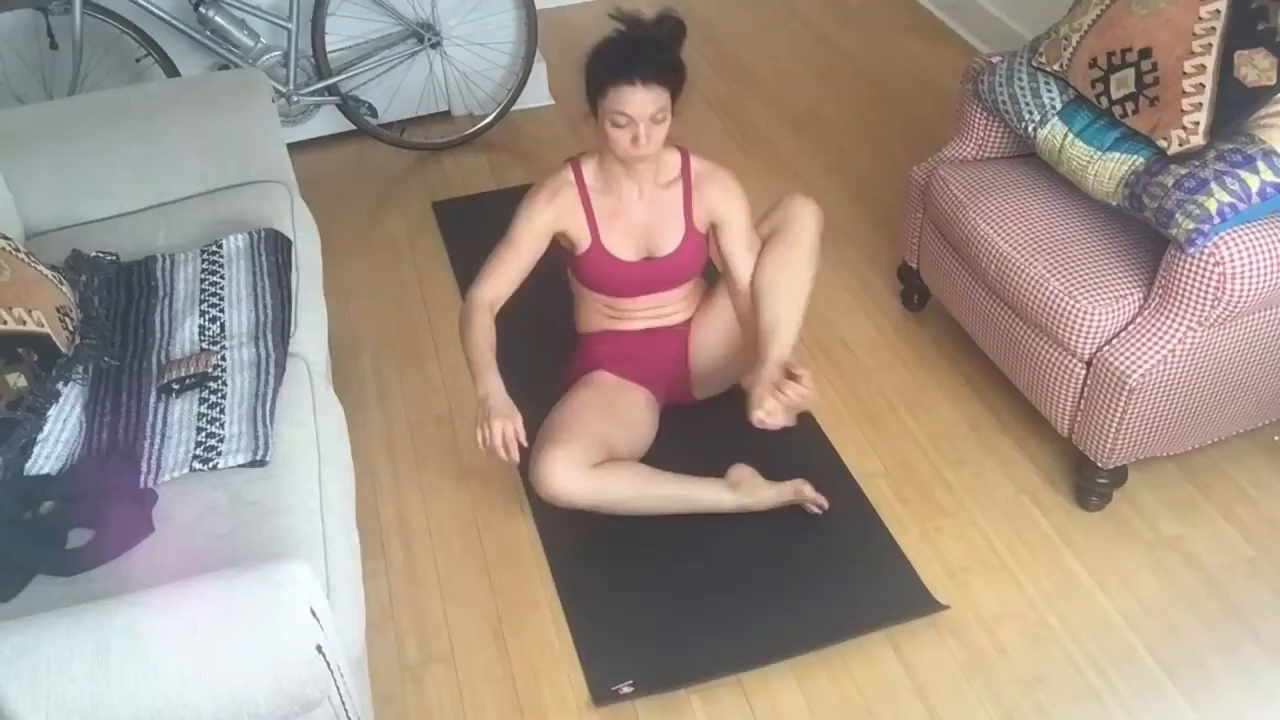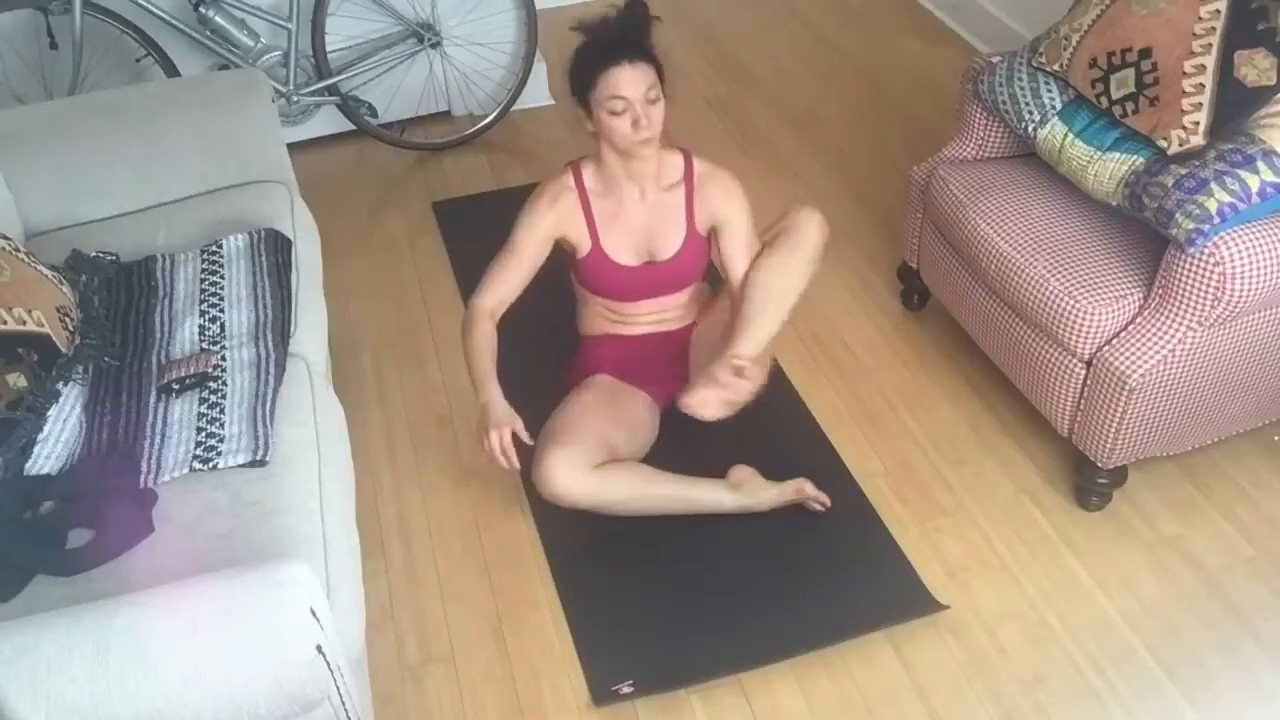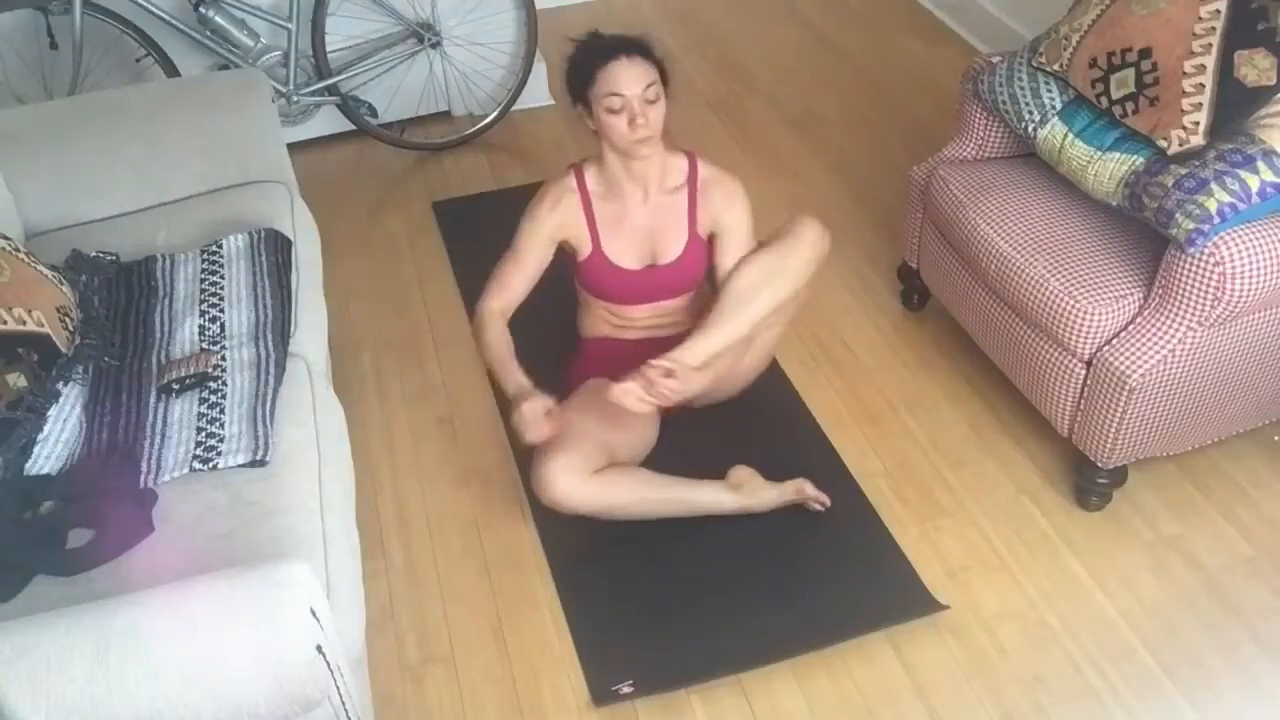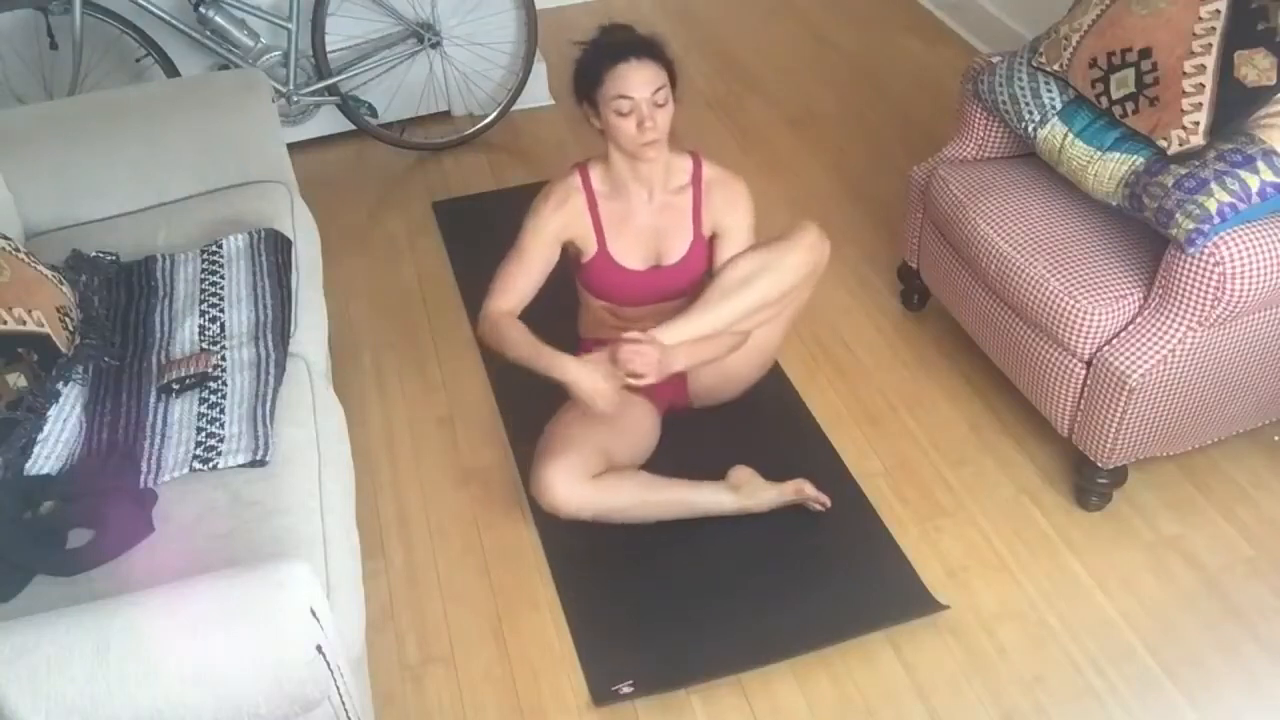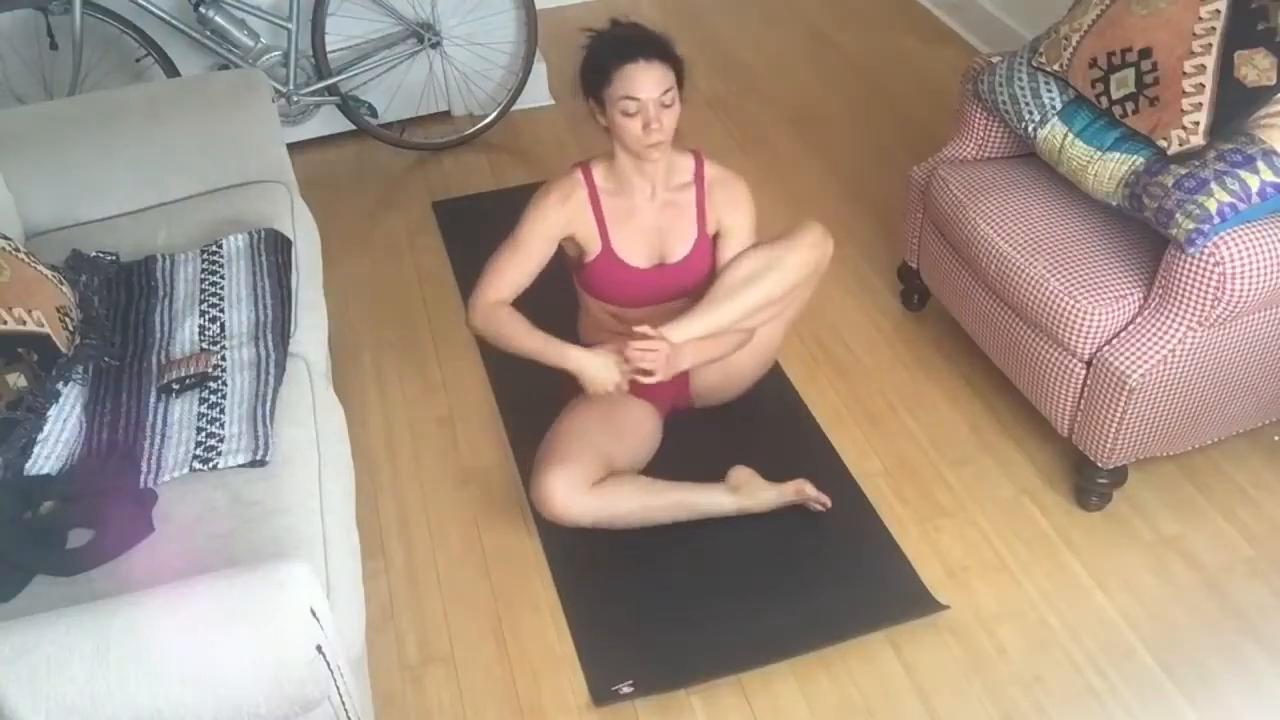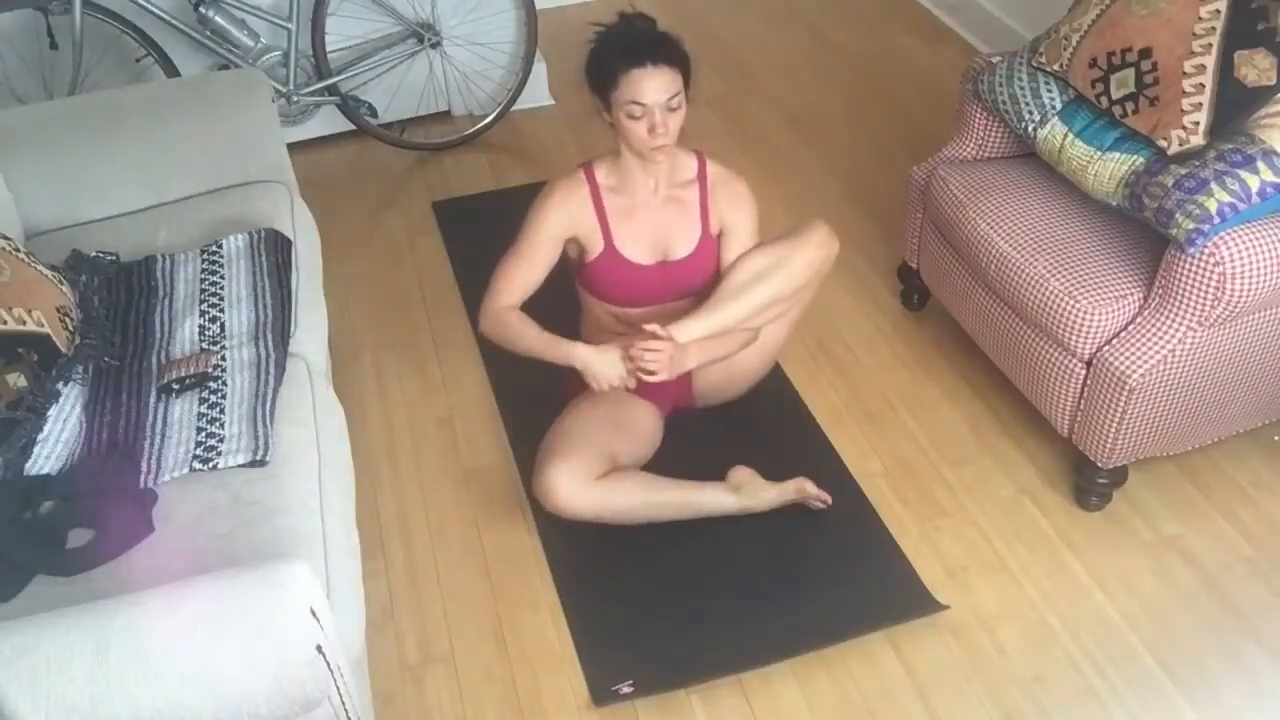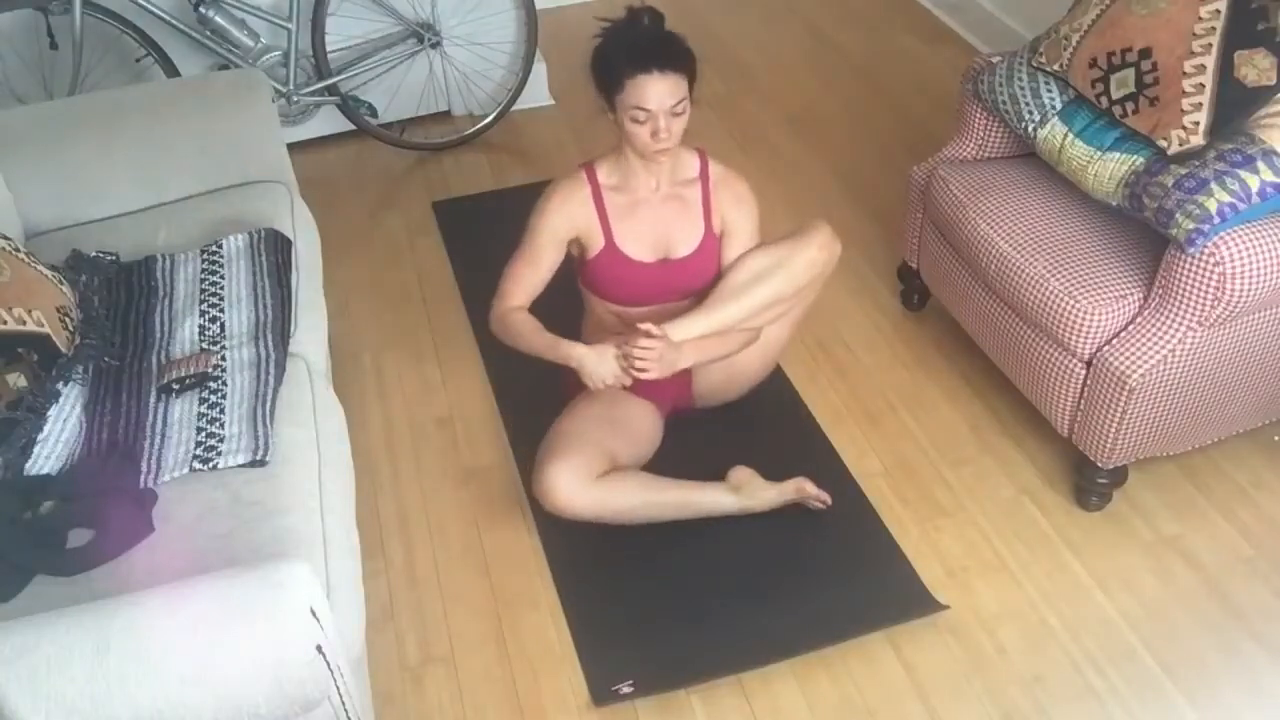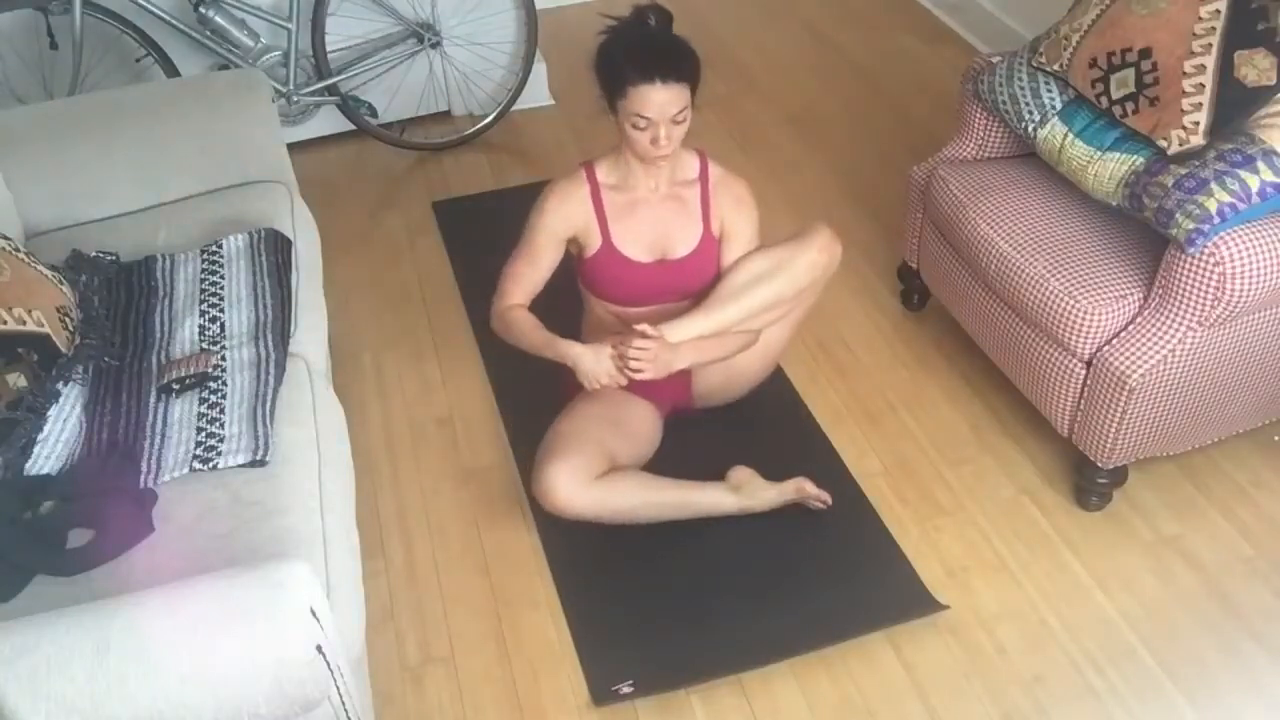
dt=0.2s
person 1, frame 1
left shoulder: (712, 186)
right shoulder: (560, 197)
left elbow: (753, 290)
right elbow: (481, 301)
left wrist: (770, 372)
right wrist: (491, 391)
left hip: (700, 351)
right hip: (615, 370)
left knee: (800, 213)
right knee: (555, 475)
left ankle: (768, 379)
right ankle: (737, 495)
person 1, frame 2
left shoulder: (713, 188)
right shoulder: (561, 202)
left elbow: (749, 291)
right elbow: (483, 307)
left wrist: (741, 366)
right wrist: (492, 401)
left hip: (701, 350)
right hip: (615, 370)
left knee: (807, 224)
right knee: (557, 476)
left ankle: (709, 378)
right ankle: (739, 495)
person 1, frame 3
left shoulder: (717, 191)
right shoulder: (563, 204)
left elbow: (740, 307)
right elbow: (490, 311)
left wrist: (680, 370)
right wrist: (520, 391)
left hip: (701, 365)
right hip: (614, 373)
left knee: (807, 236)
right knee: (557, 481)
left ankle: (673, 370)
right ankle: (737, 496)
person 1, frame 4
left shoulder: (722, 191)
right shoulder: (567, 203)
left elbow: (735, 326)
right elbow: (495, 316)
left wrist: (668, 355)
right wrist: (570, 370)
left hip: (703, 365)
right hip: (618, 384)
left knee: (808, 245)
right knee: (556, 486)
left ankle: (625, 350)
right ankle: (736, 497)
person 1, frame 5
left shoulder: (723, 191)
right shoulder: (568, 201)
left elbow: (740, 324)
right elbow: (484, 308)
left wrist: (676, 352)
right wrist: (577, 359)
left hip: (703, 367)
right hip: (618, 384)
left knee: (812, 243)
right knee: (557, 496)
left ankle: (666, 341)
right ankle: (736, 496)
person 1, frame 6
left shoulder: (725, 191)
right shoulder: (570, 201)
left elbow: (745, 322)
right elbow: (495, 313)
left wrist: (682, 351)
right wrist: (581, 355)
left hip: (706, 366)
right hip: (619, 380)
left knee: (817, 241)
right knee: (559, 487)
left ankle: (672, 342)
right ankle: (739, 496)
person 1, frame 7
left shoulder: (727, 191)
right shoulder: (572, 201)
left elbow: (746, 323)
right elbow: (505, 313)
left wrist: (677, 349)
right wrist: (577, 355)
left hip: (705, 366)
right hip: (620, 382)
left knee: (819, 243)
right knee: (559, 487)
left ankle: (670, 339)
right ankle: (738, 497)
person 1, frame 8
left shoulder: (727, 194)
right shoulder: (571, 200)
left elbow: (745, 324)
right elbow: (506, 310)
left wrist: (672, 349)
right wrist: (573, 353)
left hip: (705, 367)
right hip: (621, 385)
left knee: (820, 246)
right knee: (559, 487)
left ankle: (666, 340)
right ankle: (738, 497)
